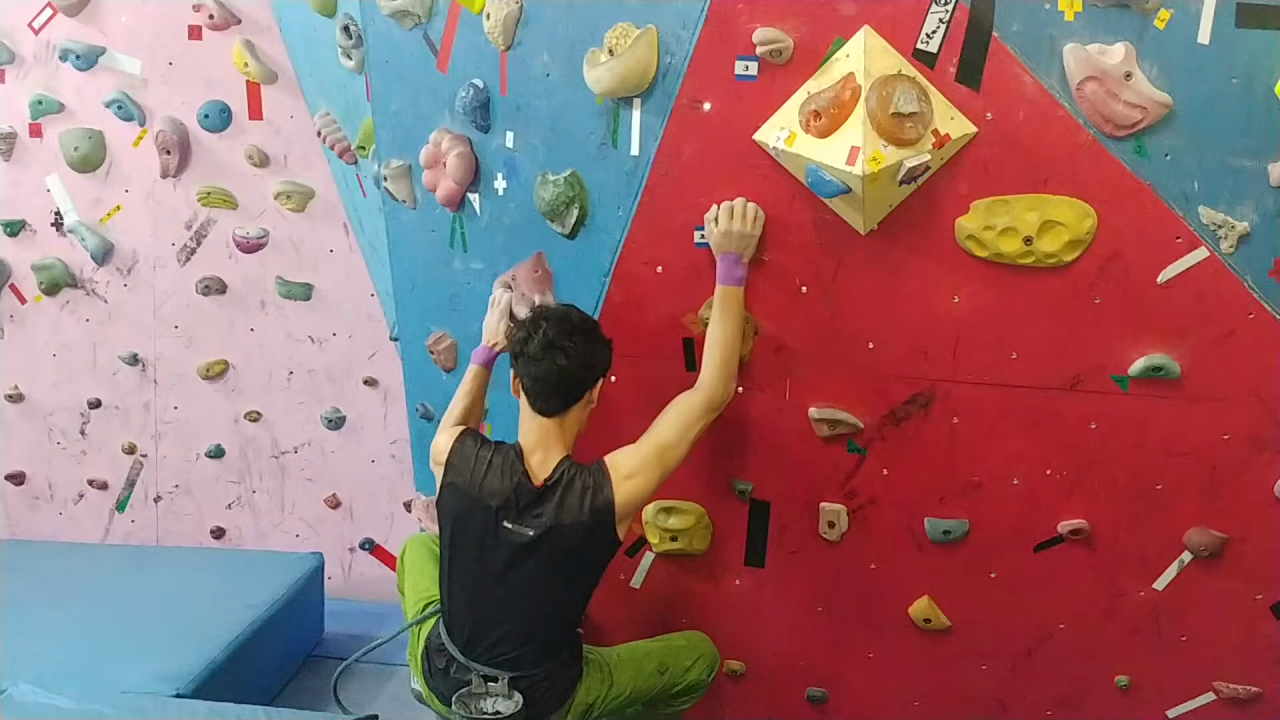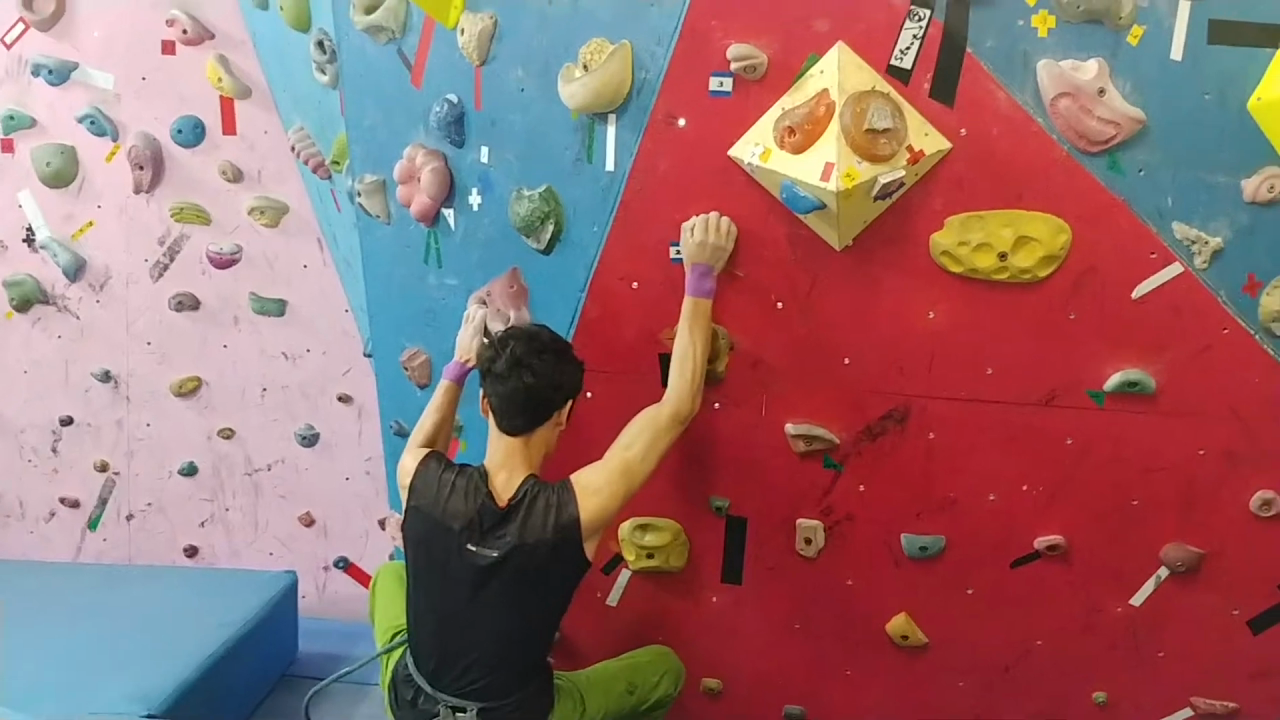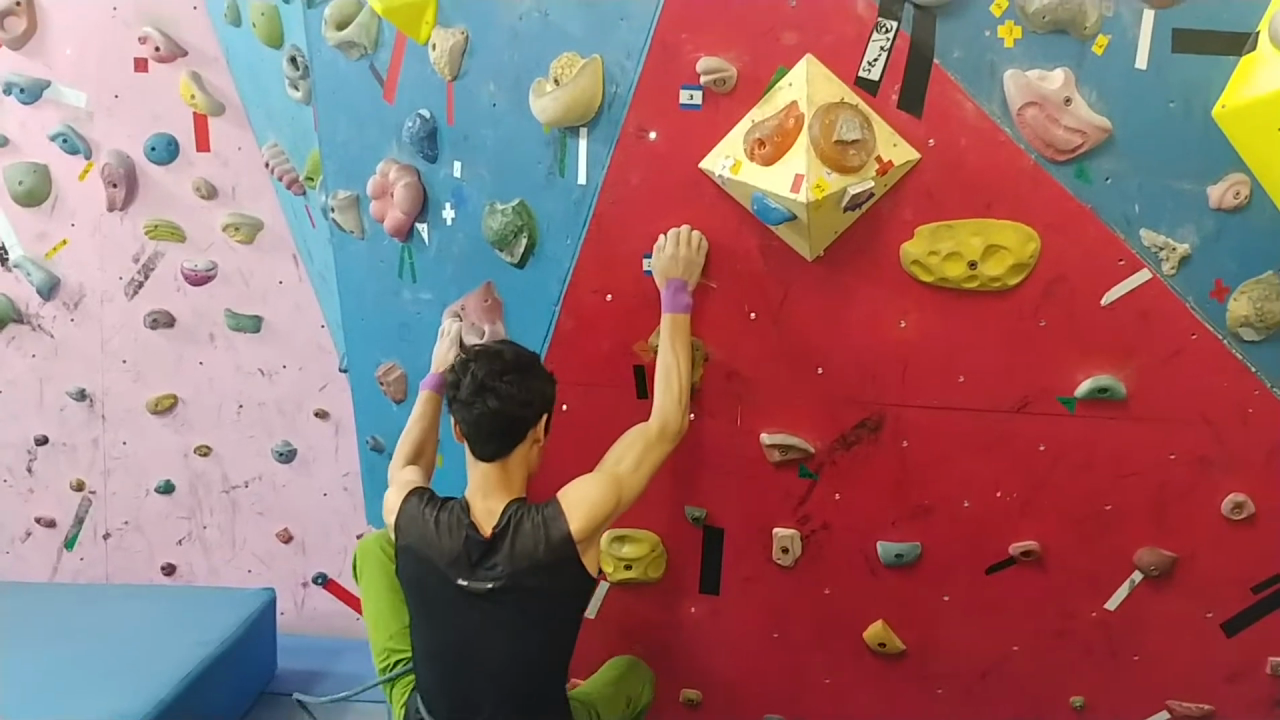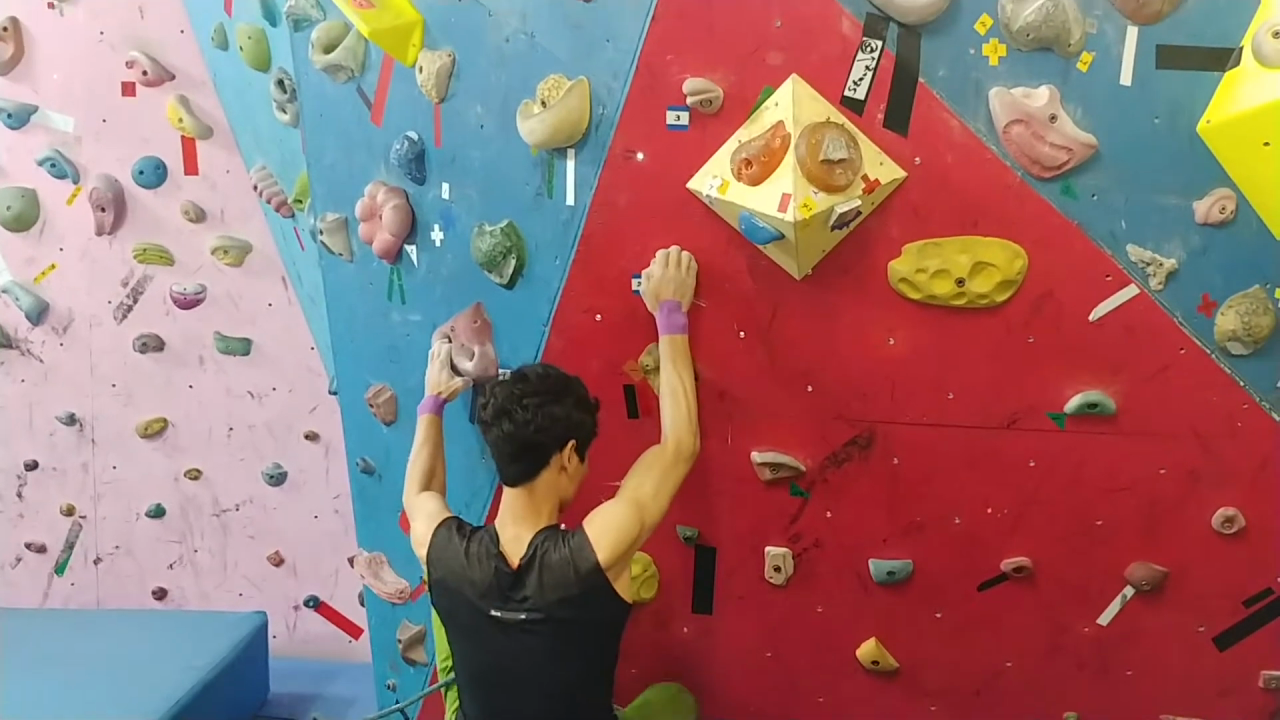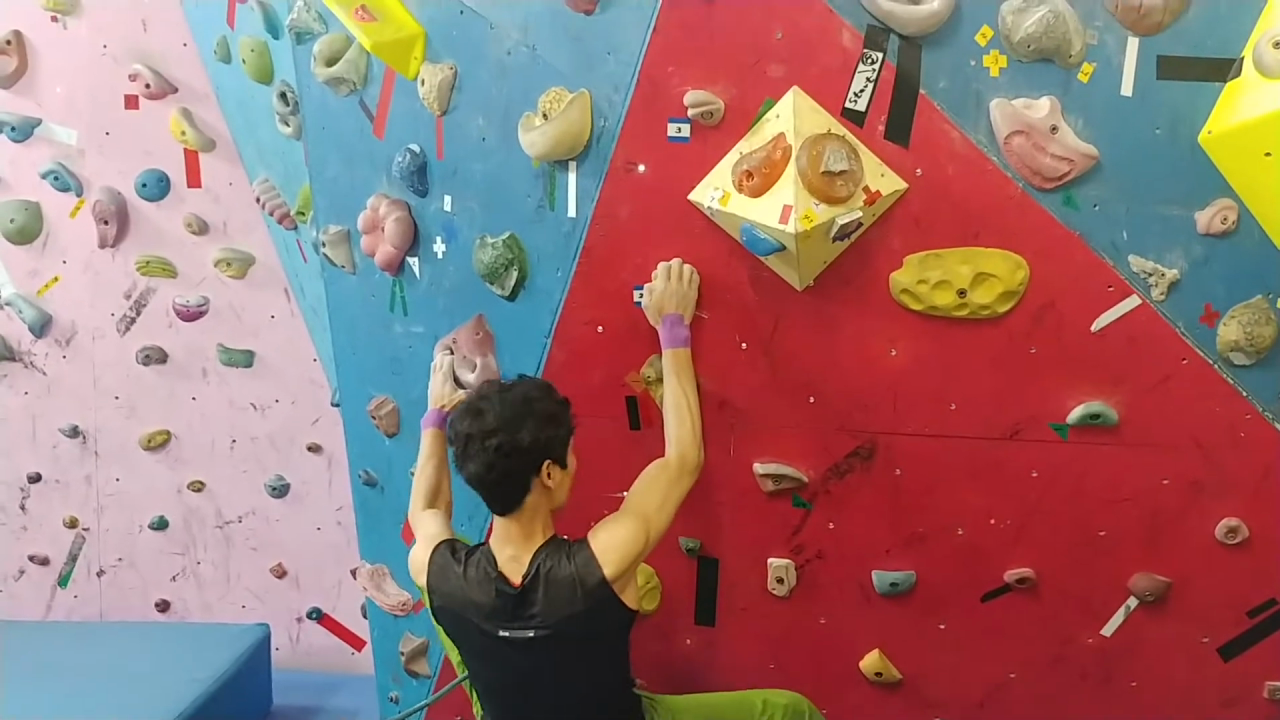
dt=0.5s
person 1, frame 1
left shoulder: (457, 459)
right shoulder: (610, 490)
right elbow: (713, 393)
left wrist: (487, 350)
right wrist: (730, 265)
left knee: (419, 547)
right knee: (700, 656)
person 1, frame 2
left shoulder: (424, 483)
right shoulder: (576, 510)
right elbow: (678, 406)
left wrist: (459, 366)
right wrist: (700, 277)
right knee: (665, 670)
person 1, frame 3
left shoulder: (410, 518)
right shoulder: (569, 526)
left elbow: (404, 469)
right elbow: (668, 424)
left wrist: (437, 378)
right wrist: (675, 294)
left knee: (374, 547)
right knee: (631, 676)
person 1, frame 4
left shoulder: (444, 550)
right shoulder: (596, 554)
left elbow: (419, 495)
right elbow: (681, 446)
left wrist: (433, 401)
right wrist: (671, 315)
person 1, frame 5
left shoulder: (433, 569)
right shoulder: (600, 564)
left elbow: (424, 514)
right elbow: (683, 460)
left wrist: (438, 415)
right wrist: (673, 329)
